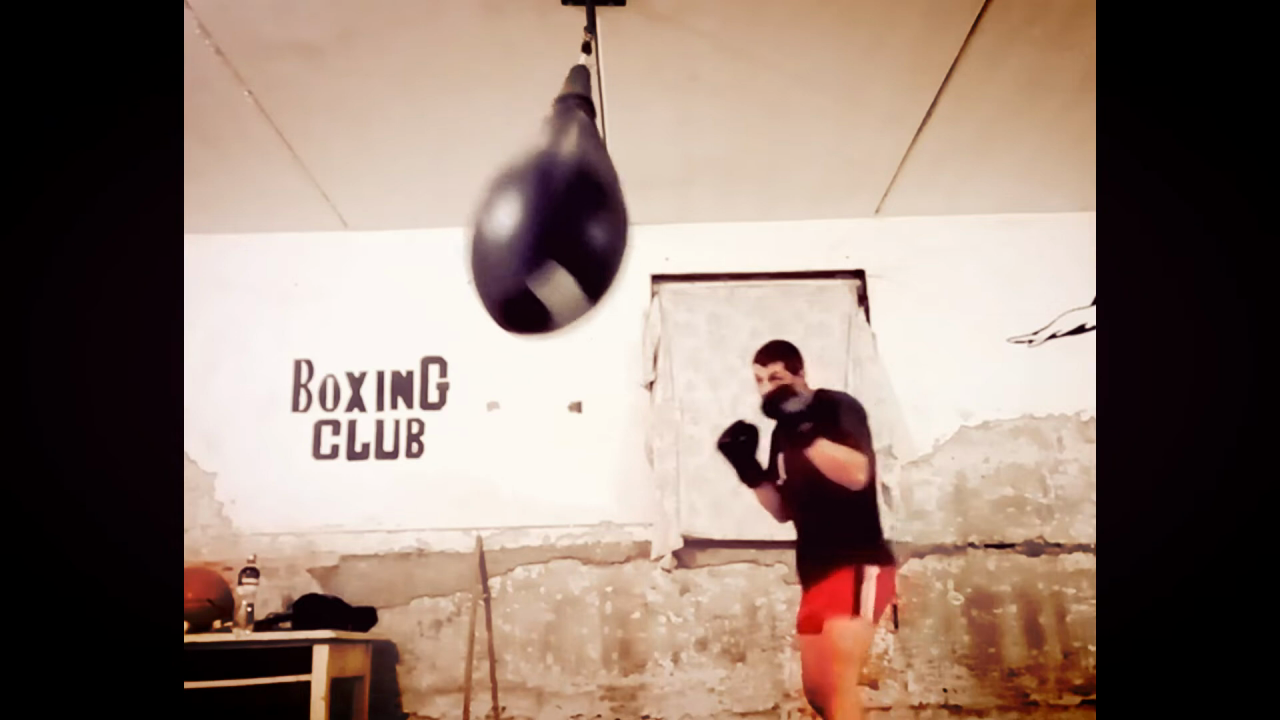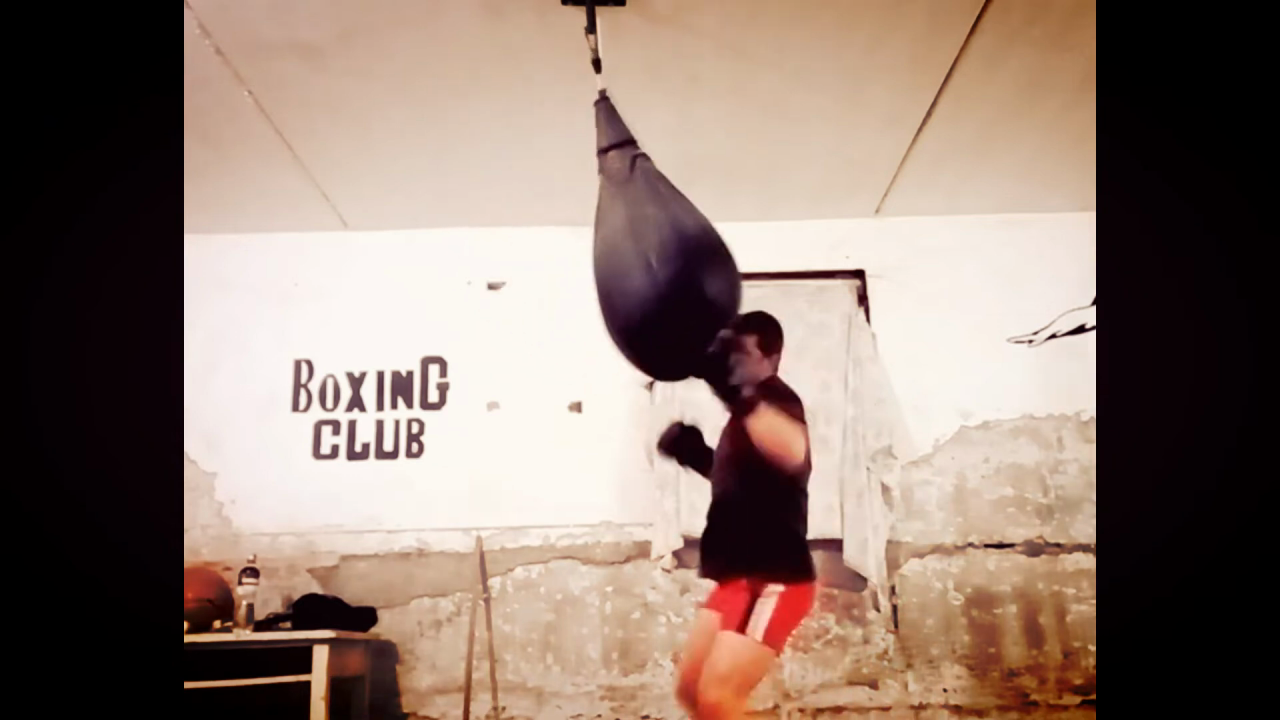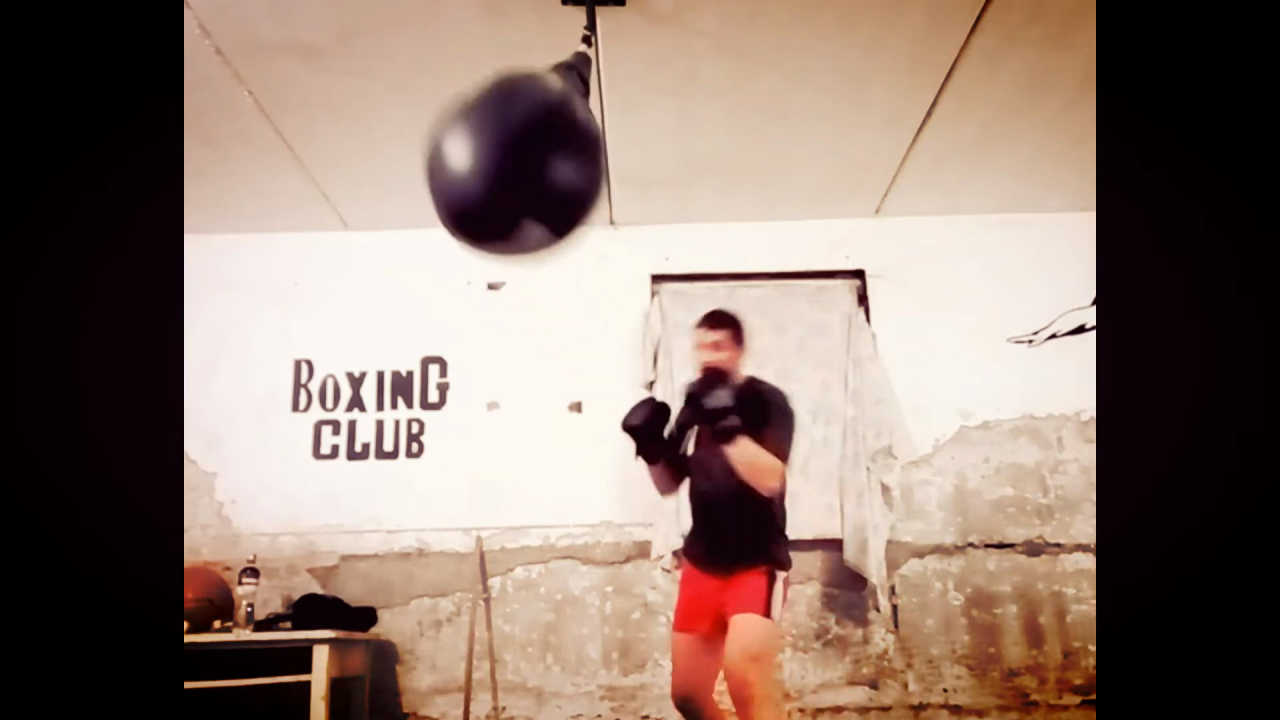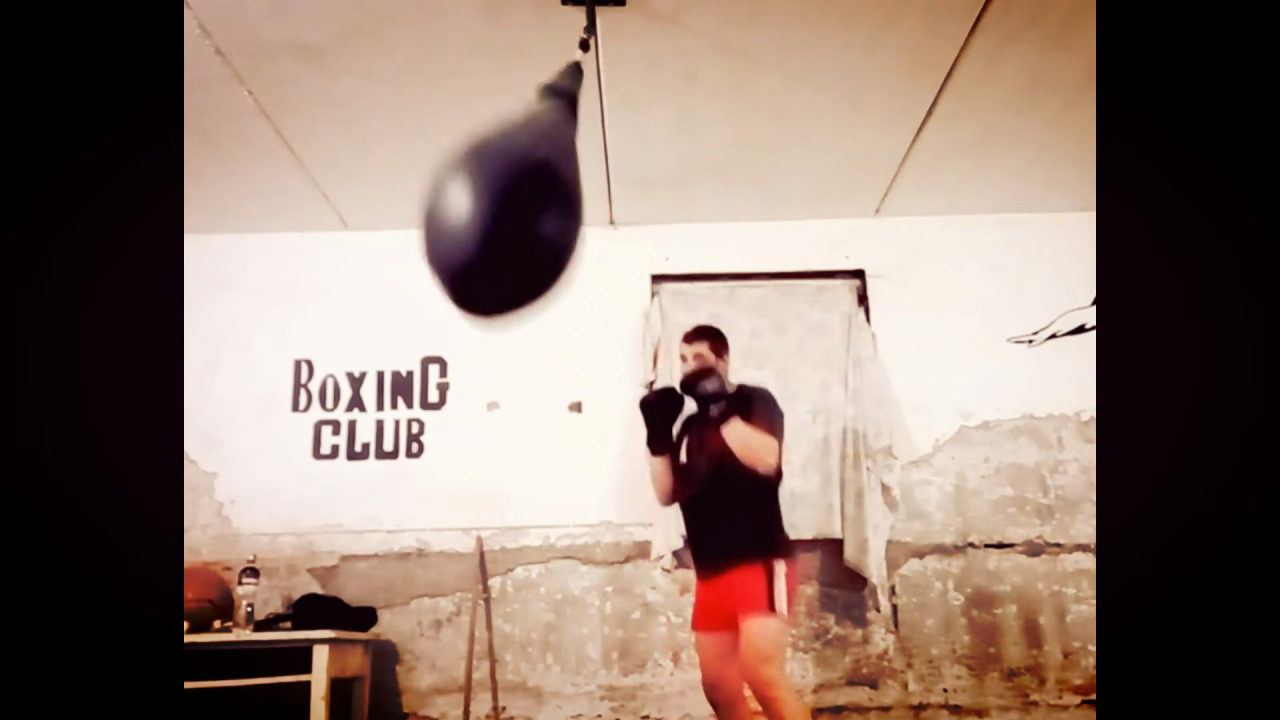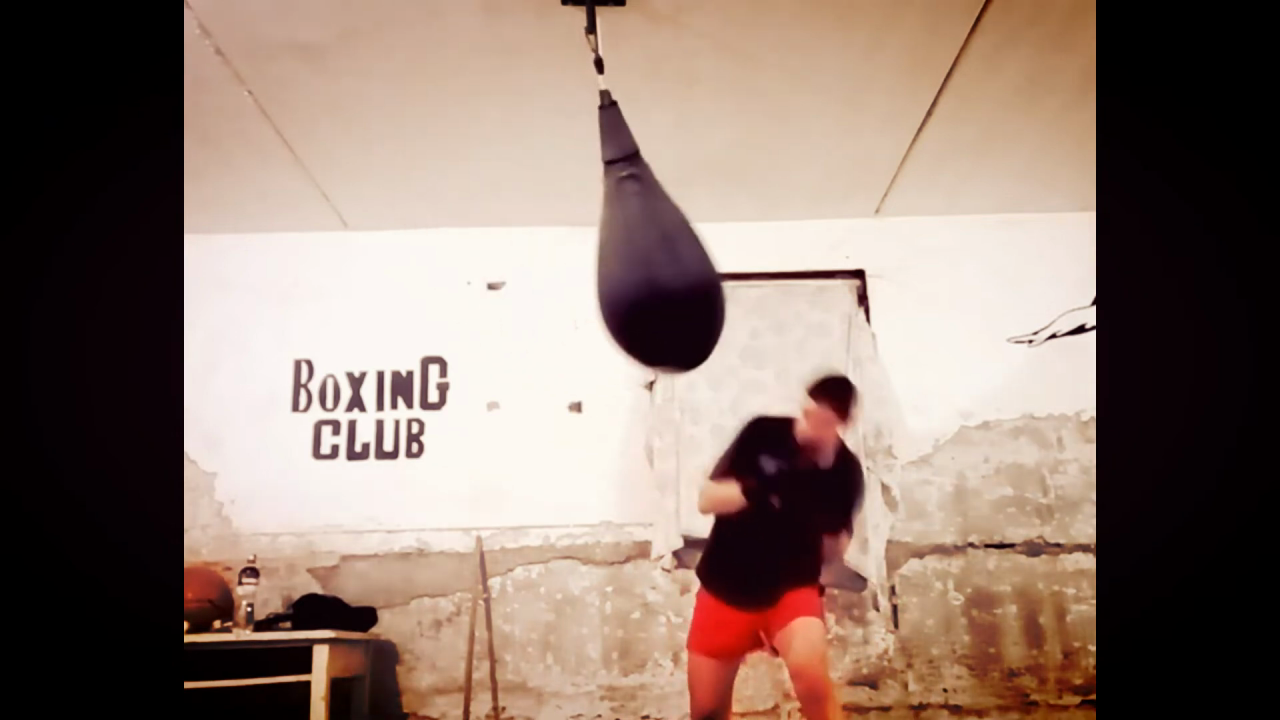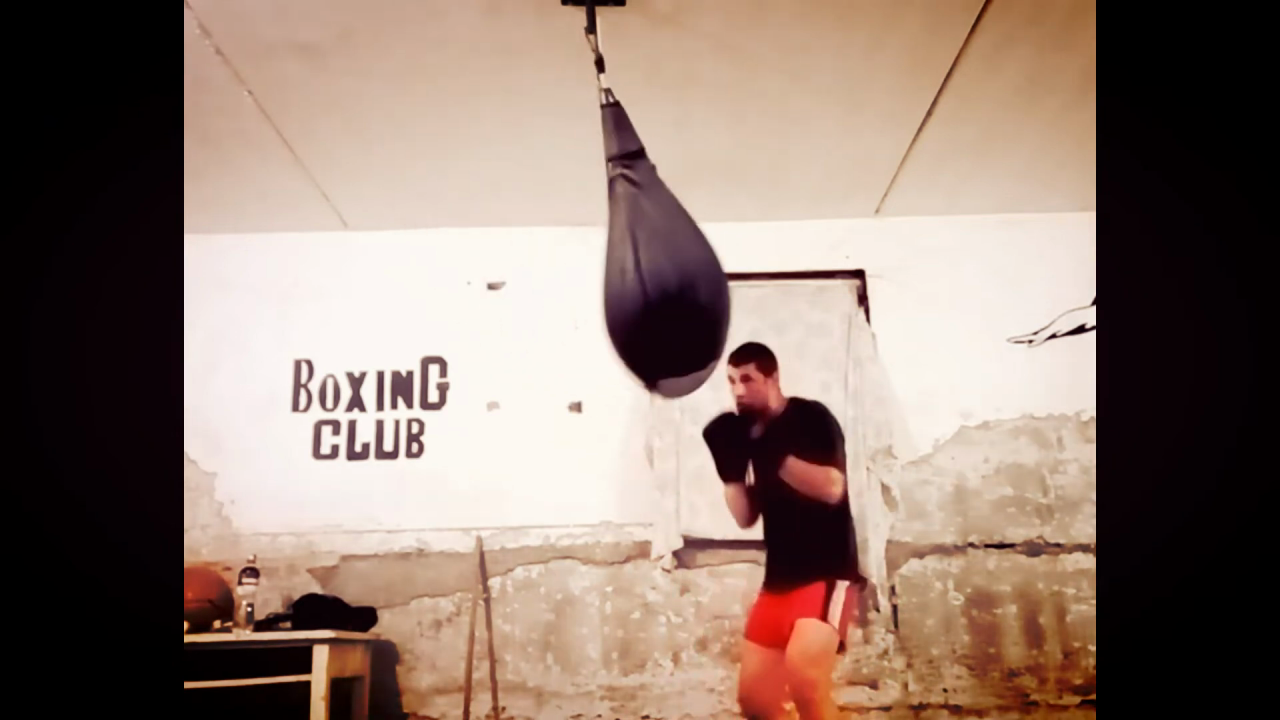
dt=0.5s
person 1, frame 1
left shoulder: (837, 408)
right shoulder: (781, 433)
left elbow: (856, 474)
right elbow: (782, 510)
left wrist: (804, 430)
right wrist: (747, 467)
left hip: (860, 566)
right hip: (817, 570)
left knee: (836, 678)
right knee: (818, 689)
person 1, frame 2
left shoulder: (775, 399)
right shoulder: (745, 409)
left elbow: (794, 452)
left wrist: (741, 394)
right wrist: (696, 454)
left hip: (770, 581)
right hip: (735, 576)
person 1, frame 3
left shoulder: (767, 403)
right shoulder: (694, 406)
left elbow: (769, 481)
right elbow: (667, 484)
left wrist: (727, 426)
right wrist: (650, 444)
left hip: (756, 565)
right hip: (702, 565)
left knee: (744, 674)
person 1, frame 4
left shoulder: (753, 400)
right shoulder: (689, 424)
left elbow: (766, 459)
right elbow: (667, 494)
left wrist: (720, 408)
right wrist: (657, 437)
left hip: (758, 561)
right hip: (712, 569)
left knee: (763, 676)
right knee: (719, 687)
person 1, frame 5
left shoulder: (847, 472)
right shoulder: (762, 435)
left elbow: (836, 549)
right elbow: (708, 500)
left wrist: (832, 522)
right wrist: (755, 489)
left hip: (791, 587)
right hip: (724, 588)
left knee: (810, 672)
person 1, frame 6
left shoulder: (811, 418)
right shoulder: (747, 435)
left elbow: (832, 488)
right elbow: (744, 516)
left wrist: (774, 456)
right wrist: (728, 469)
left hip: (827, 575)
right hip: (779, 580)
left knee: (804, 676)
